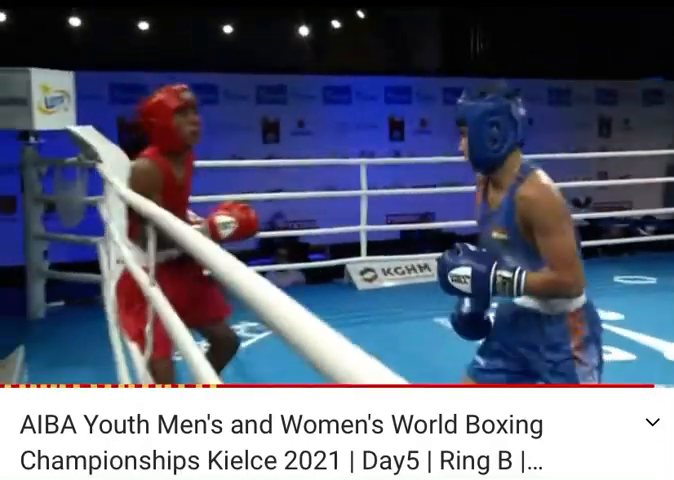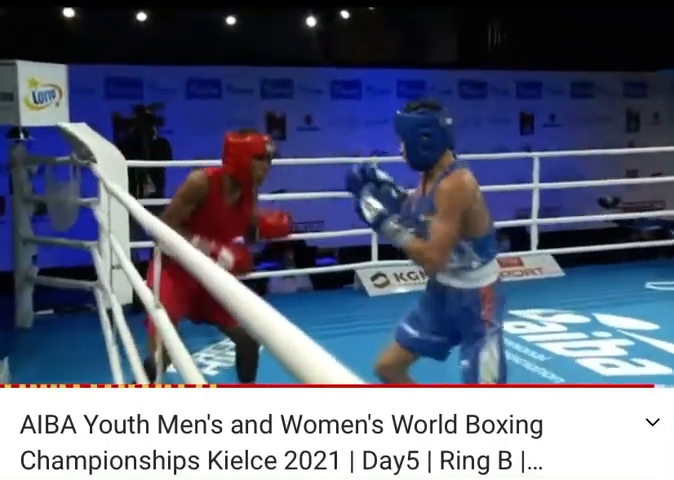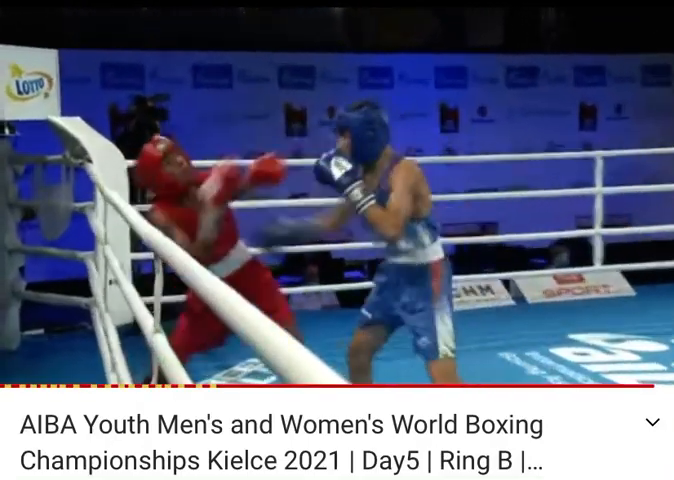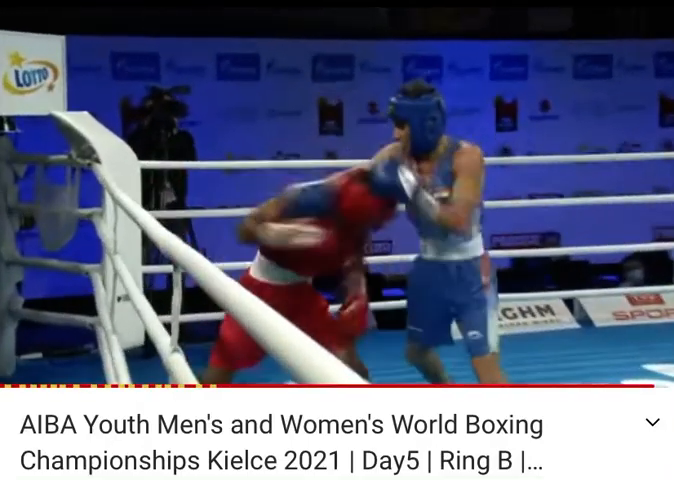
dt=0.5s
person 1, frame 1
left shoulder: (536, 193)
right shoulder: (485, 184)
left elbow: (569, 280)
left wrist: (491, 277)
right wrist: (475, 294)
left hip: (562, 329)
right hip: (516, 318)
person 1, frame 2
left shoulder: (456, 185)
right shoulder: (432, 176)
left elbow: (432, 259)
left wrist: (385, 223)
right wrist: (388, 189)
left hip: (476, 301)
right hip: (441, 293)
right knee: (388, 367)
person 1, frame 3
left shoulder: (405, 171)
right shoulder: (363, 169)
left elbow: (392, 229)
right elbow: (333, 222)
left wrist: (351, 185)
right wrist: (291, 229)
left hip: (426, 274)
right hip: (393, 271)
left knee: (443, 378)
right knee: (359, 349)
person 1, frame 4
left shoulder: (467, 157)
right shoulder: (397, 154)
left elbow: (460, 222)
left wrist: (414, 193)
left hip: (468, 271)
right hip: (428, 268)
left knee: (488, 372)
right knee: (417, 351)
person 2, frame 1
left shoulder: (182, 159)
right shoulder: (147, 168)
right elbow: (153, 237)
left wrist: (197, 222)
right wrist: (208, 228)
left hip: (179, 266)
left knee: (227, 339)
right knee: (163, 375)
person 2, frame 2
left shoulder: (248, 190)
right shoulder: (201, 182)
left elbow: (248, 232)
right elbow: (166, 229)
left wrist: (266, 227)
right wrist: (213, 252)
right hip: (173, 269)
left knee: (247, 336)
right knee: (161, 356)
person 2, frame 3
left shoulder: (204, 181)
right shoulder: (161, 214)
right elbow: (198, 259)
left wrist: (258, 172)
right wrist: (211, 203)
left hip: (248, 272)
person 2, frame 4
left shoulder: (355, 226)
right shoulder: (304, 200)
left elbow: (354, 266)
right elbow: (247, 229)
left wrist: (357, 298)
right wrist: (291, 234)
left hip: (301, 294)
right hip: (261, 290)
